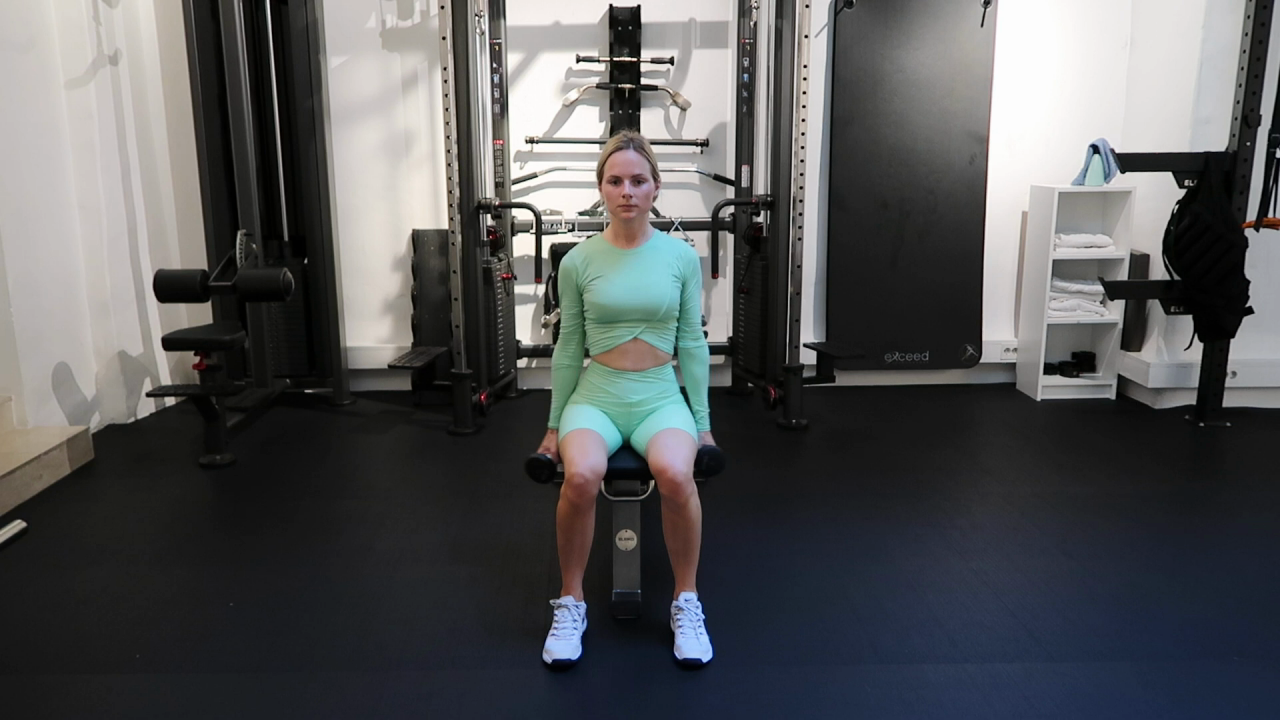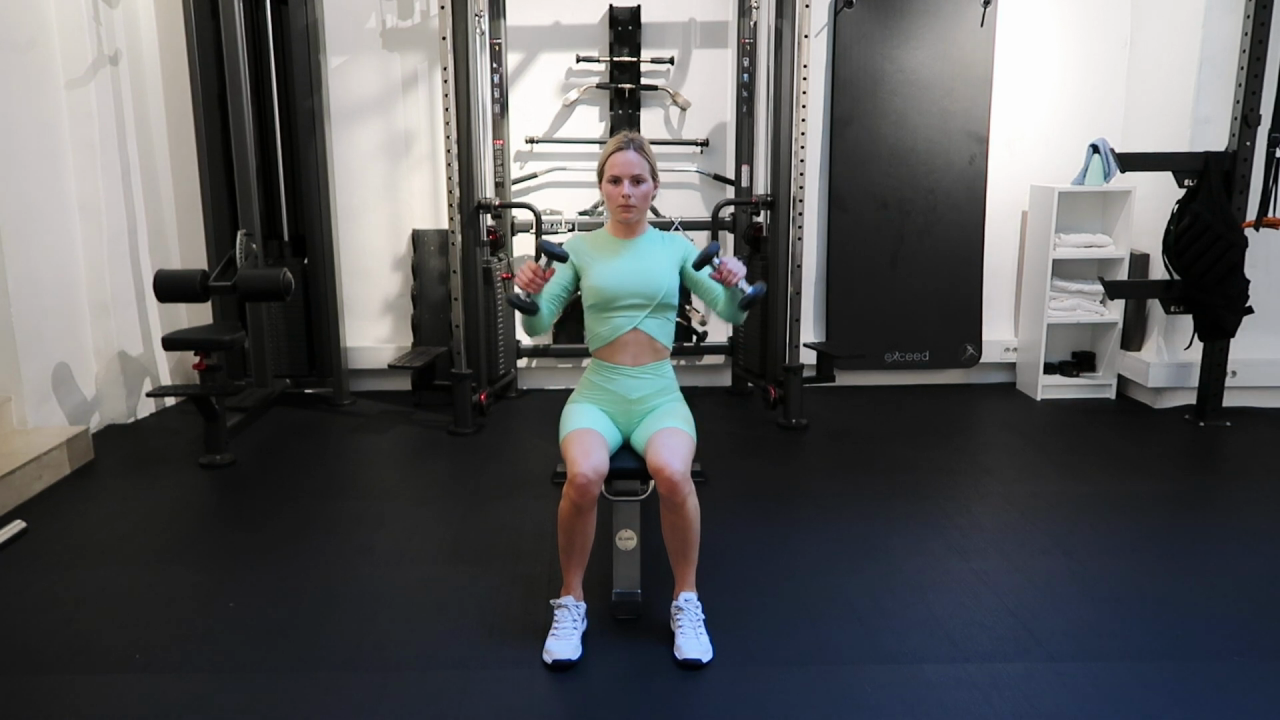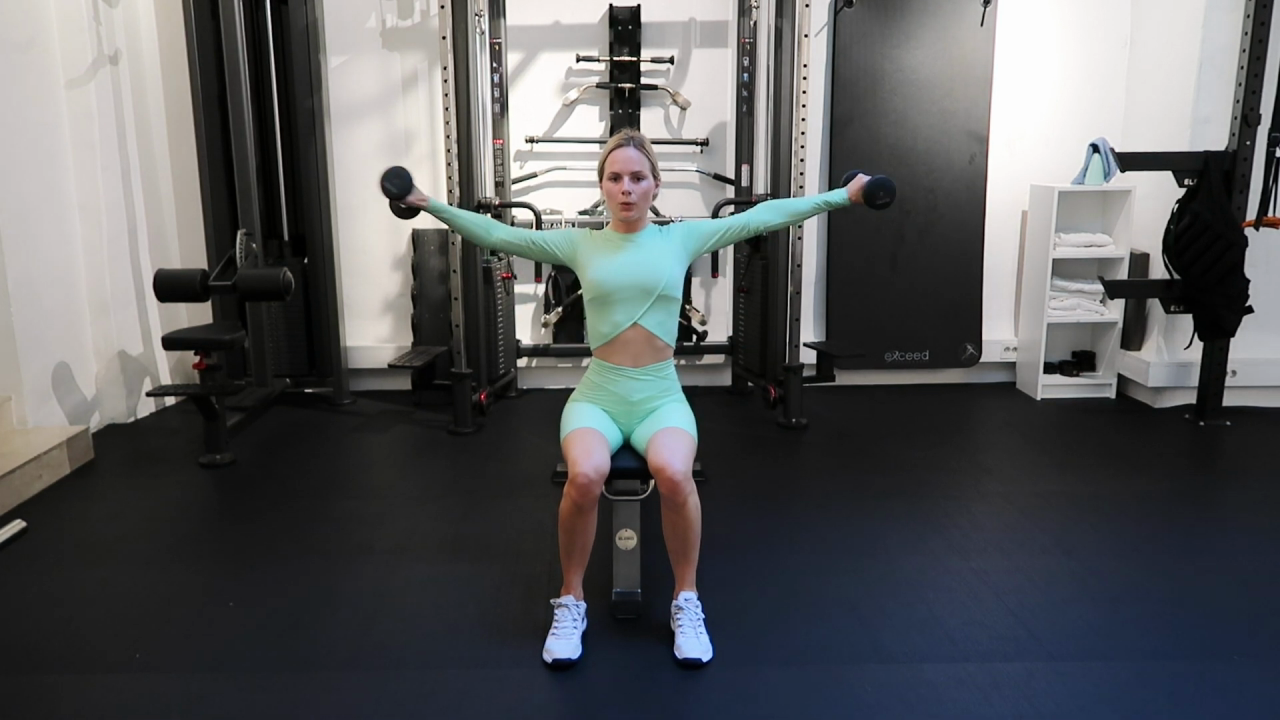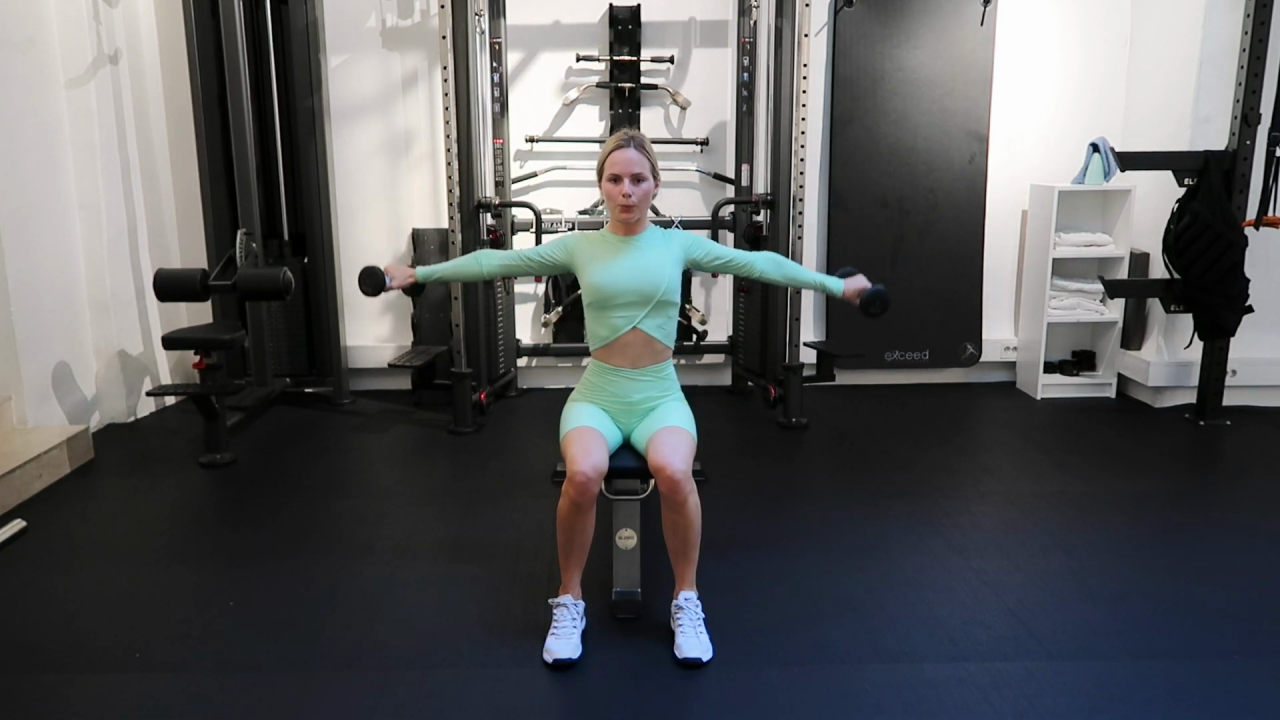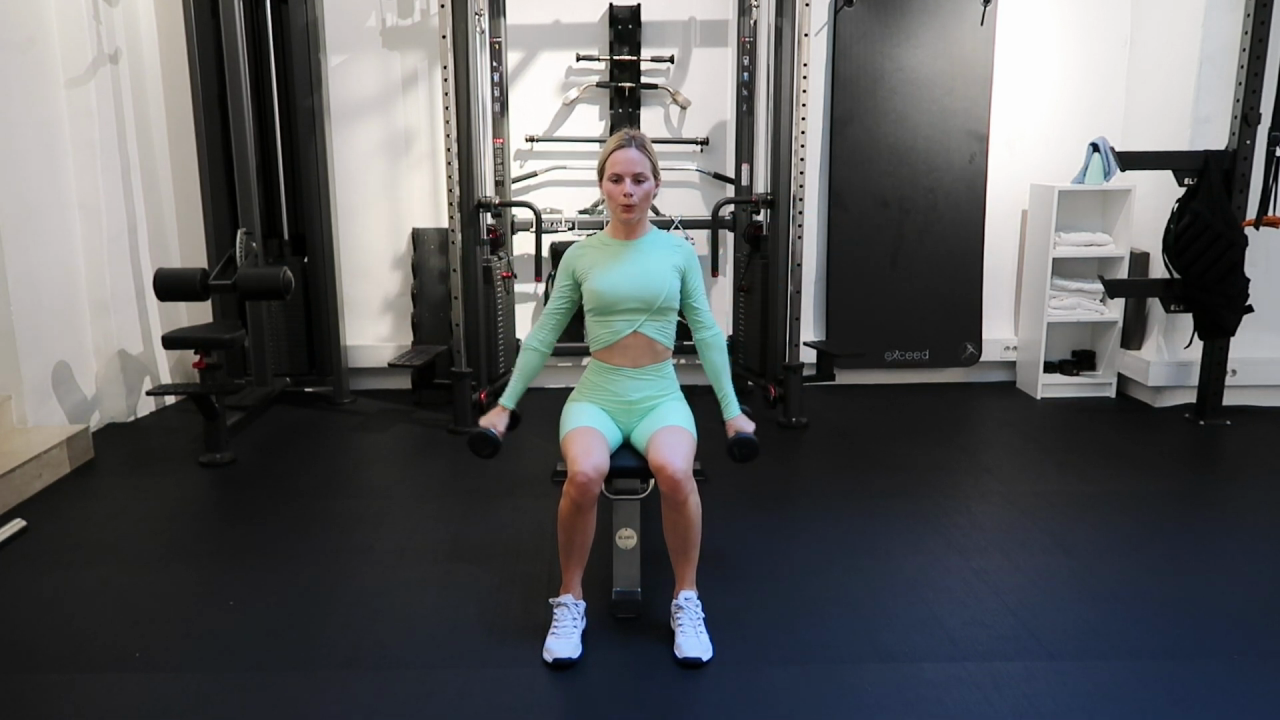
dt=1s
person 1, frame 1
left shoulder: (682, 256)
right shoulder: (578, 260)
left elbow: (693, 343)
right elbow: (568, 347)
left wrist: (703, 422)
right wrist: (553, 425)
left hip: (662, 396)
right hip: (596, 397)
left knee: (675, 476)
right knee: (580, 478)
left ankle: (686, 602)
right ankle: (569, 604)
person 1, frame 2
left shoulder: (677, 247)
right shoulder: (579, 248)
left elbow: (731, 313)
right elbow: (537, 325)
left wrist: (734, 284)
right wrist: (528, 290)
left hip: (659, 393)
right hip: (596, 392)
left knee: (672, 475)
right knee: (583, 477)
left ankle: (686, 602)
right ankle: (570, 603)
person 1, frame 3
left shoulder: (682, 237)
right shoulder: (578, 243)
left elbow: (761, 217)
right elbow: (497, 233)
left wrist: (838, 197)
right wrist: (428, 204)
left hip: (661, 394)
right hip: (597, 394)
left knee: (674, 475)
right knee: (584, 477)
left ankle: (685, 601)
right ankle: (570, 602)
person 1, frame 4
left shoulder: (679, 244)
right shoulder: (579, 247)
left elbow: (757, 264)
right elbow: (498, 262)
left wrist: (835, 286)
right wrist: (418, 274)
left hip: (660, 395)
right hip: (596, 395)
left knee: (673, 473)
right knee: (582, 475)
left ankle: (685, 601)
right ankle: (568, 602)
person 1, frame 5
left shoulder: (680, 252)
right shoulder: (579, 256)
left elbow: (706, 332)
right elbow: (544, 334)
left wrist: (731, 408)
right wrist: (507, 405)
left hip: (661, 394)
right hip: (597, 394)
left knee: (675, 473)
right knee: (585, 475)
left ankle: (686, 601)
right ankle: (570, 601)
